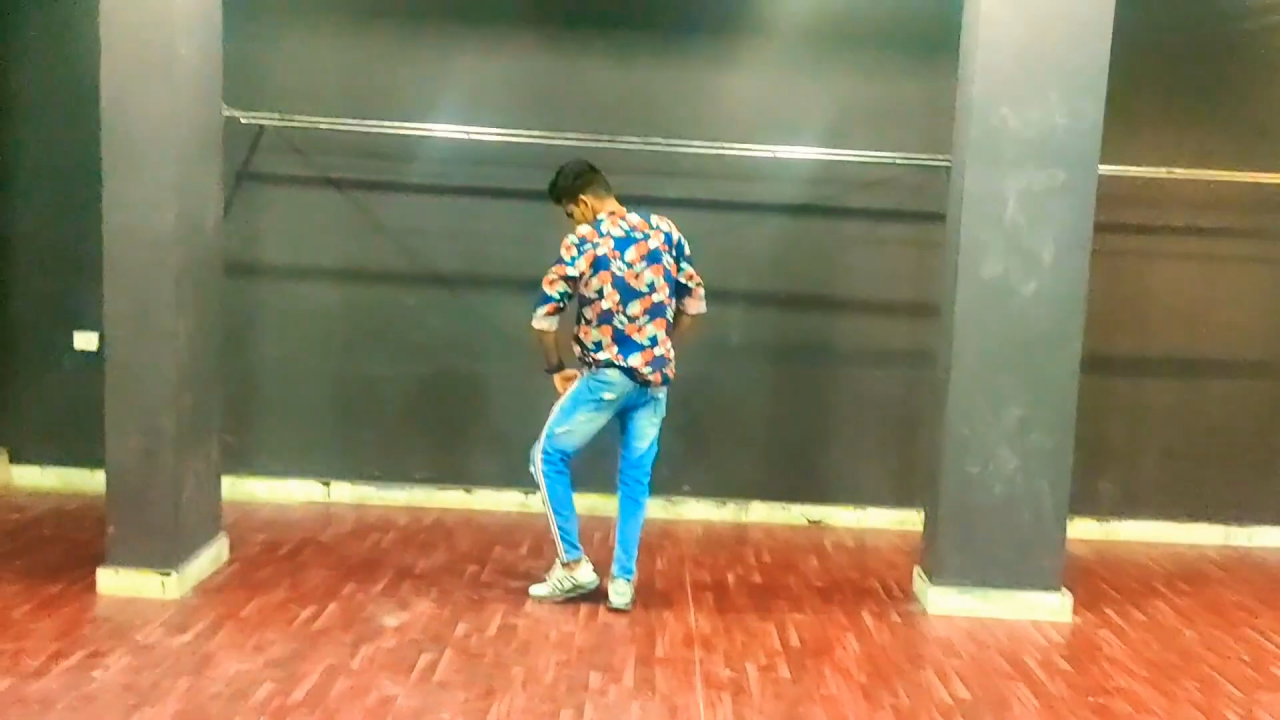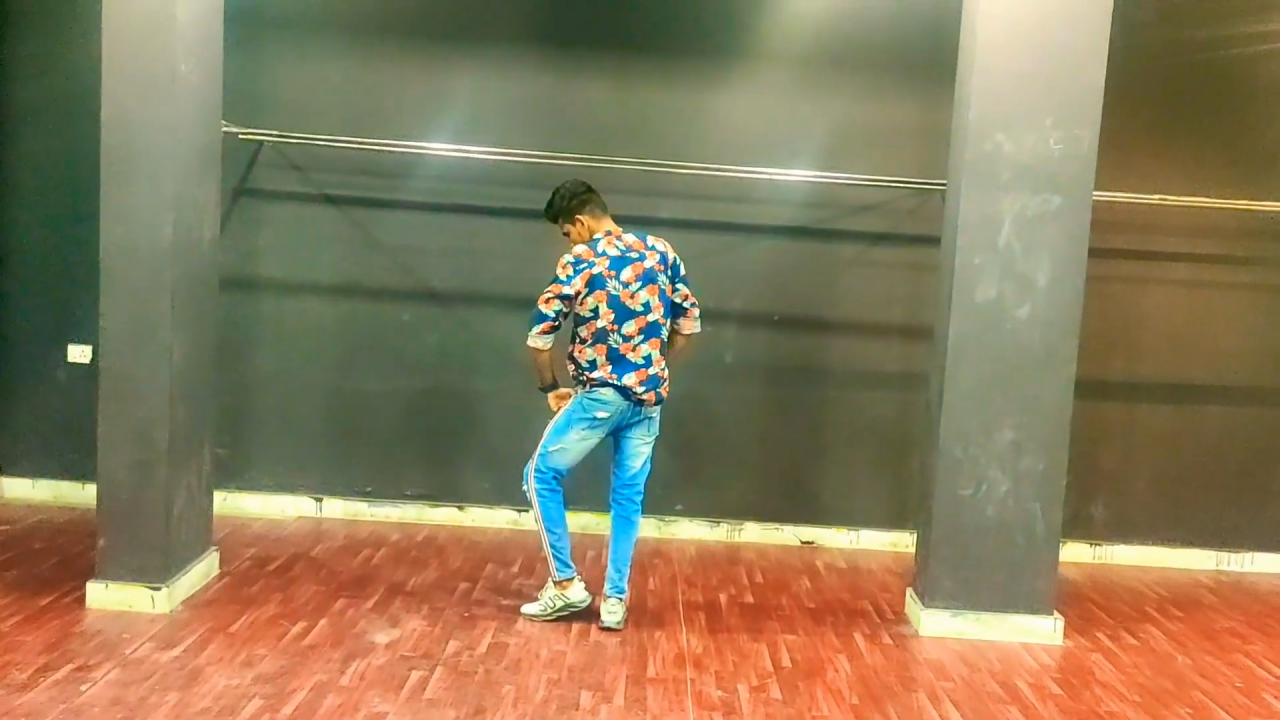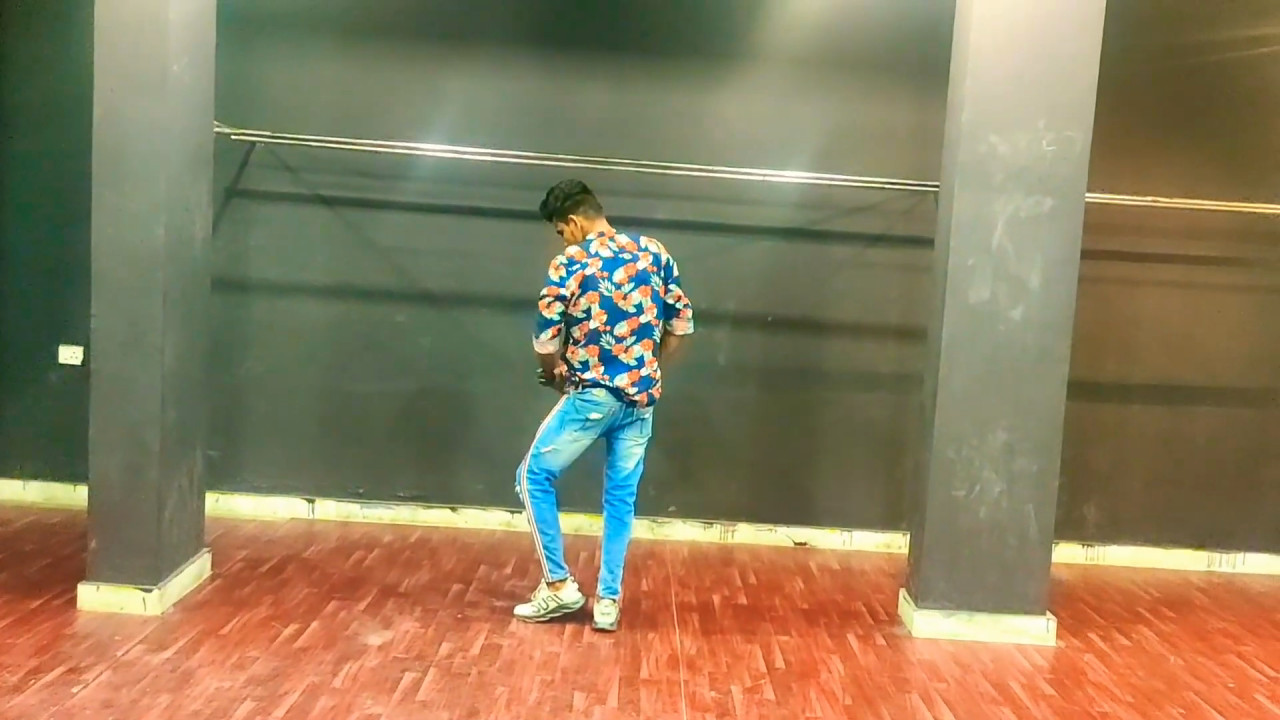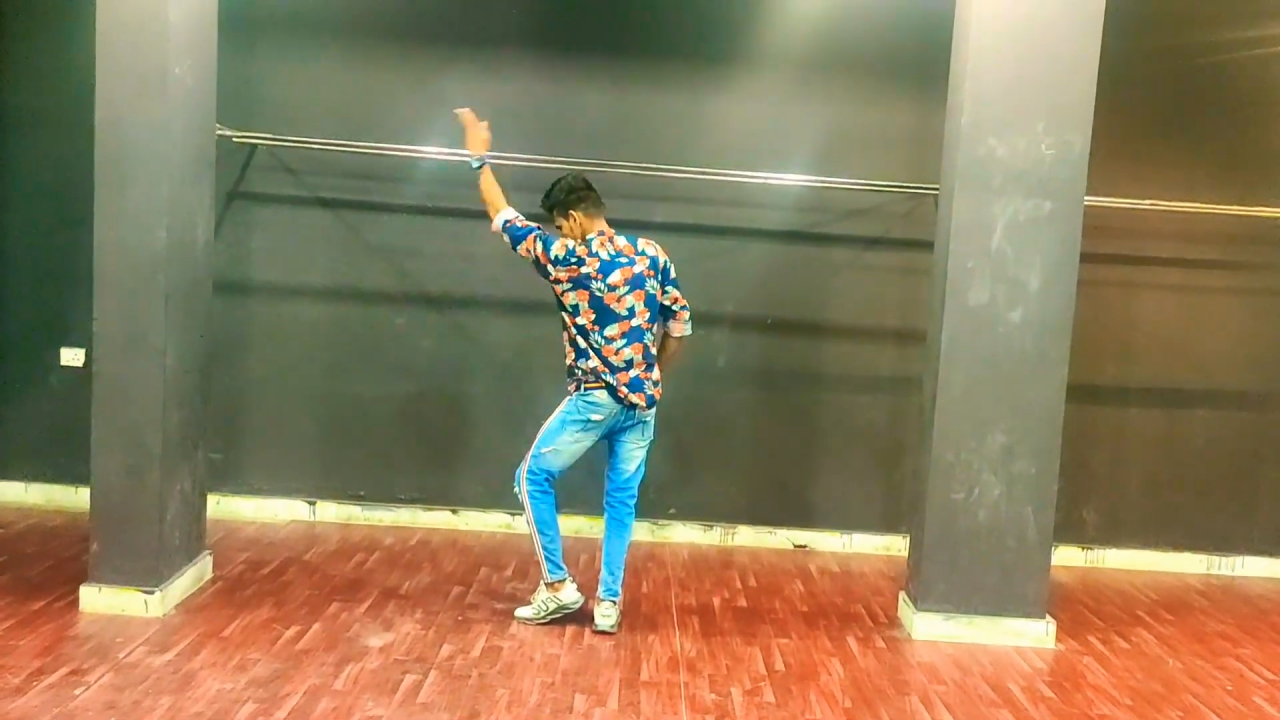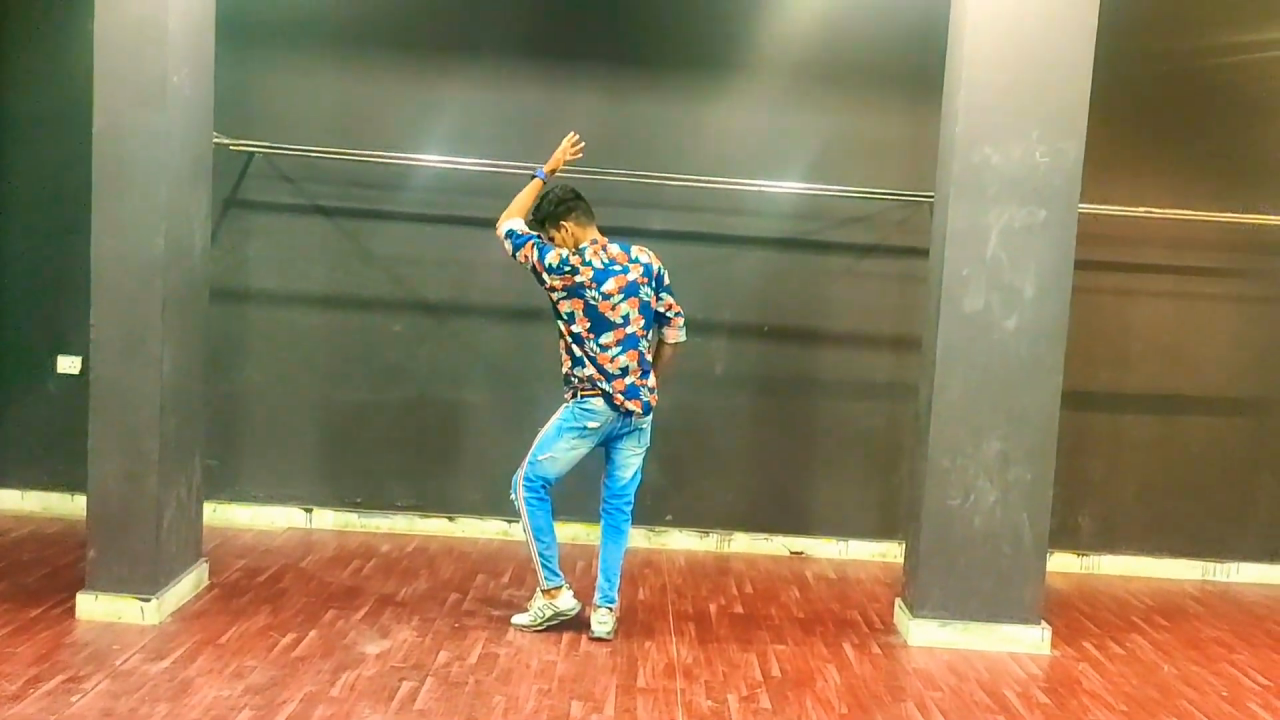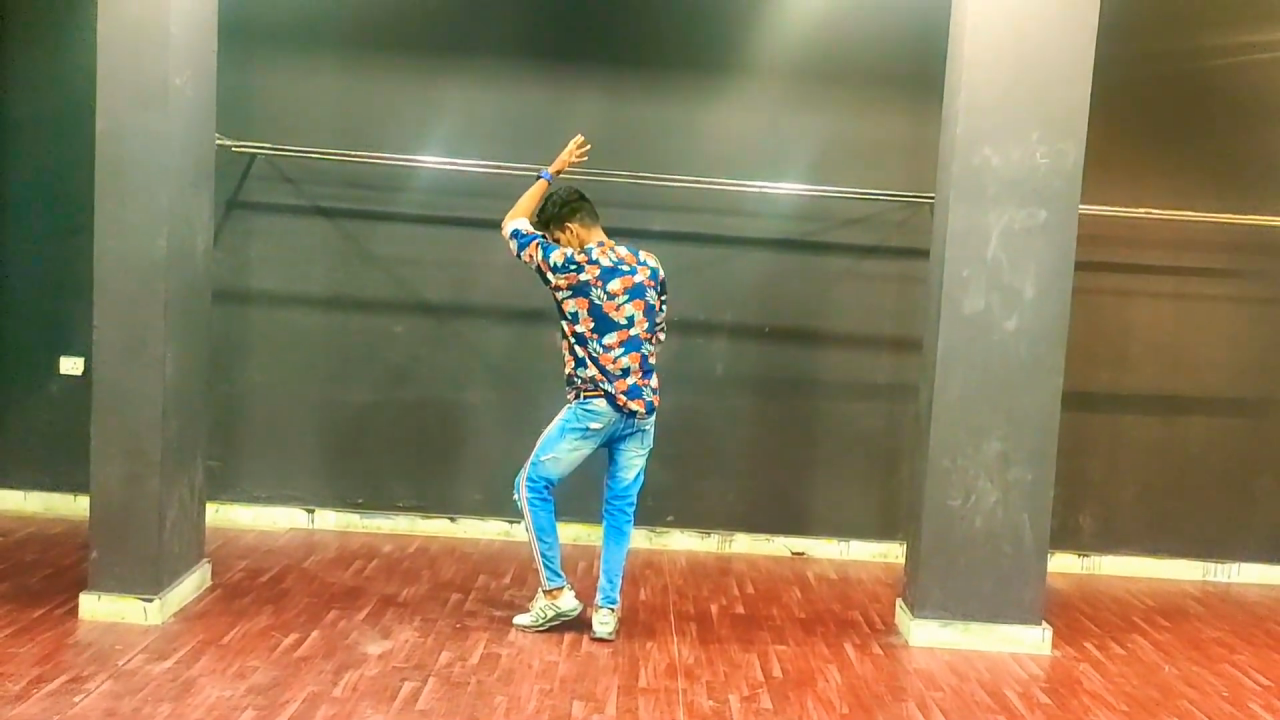
dt=0.7s
person 1, frame 1
left shoulder: (582, 241)
right shoulder: (664, 230)
left elbow: (544, 316)
right elbow: (694, 302)
left wrist: (556, 369)
left hip: (607, 377)
right hip: (655, 378)
left knee: (548, 457)
right knee: (636, 477)
left ankle: (574, 565)
right ankle: (623, 581)
person 1, frame 2
left shoulder: (578, 262)
right shoulder: (661, 251)
left elbow: (540, 335)
right elbow: (689, 322)
left wrist: (550, 388)
left hip: (600, 395)
right hip: (650, 397)
left knee: (541, 475)
right knee: (628, 497)
left ankle: (566, 584)
right ankle: (615, 599)
person 1, frame 3
left shoulder: (570, 264)
right shoulder: (654, 252)
left elbow: (547, 340)
right elbow: (681, 323)
left wrist: (552, 379)
left hip: (592, 396)
right hip: (641, 398)
left knee: (534, 476)
right knee: (621, 497)
left ankle: (559, 586)
right ankle: (609, 600)
person 1, frame 4
left shoulder: (566, 257)
right shoulder: (652, 254)
left elbow: (505, 219)
right elbow: (679, 325)
left wrist: (480, 159)
left hip: (594, 399)
right hip: (643, 399)
left knee: (534, 477)
right knee: (622, 498)
left ankle: (557, 587)
right ankle: (609, 602)
person 1, frame 5
left shoulder: (562, 267)
right shoulder: (645, 261)
left elbow: (508, 226)
right elbow: (673, 331)
left wrist: (546, 171)
left hip: (591, 405)
right hip: (639, 407)
left knee: (530, 484)
right knee: (619, 506)
left ankle: (555, 593)
right ankle: (605, 609)
person 1, frame 6
left shoulder: (566, 266)
right shoulder: (650, 267)
left elbow: (513, 225)
left wrist: (552, 172)
left hip: (592, 407)
right hip: (643, 408)
left knee: (533, 485)
right knee: (621, 507)
left ankle: (556, 594)
right ankle: (607, 610)
